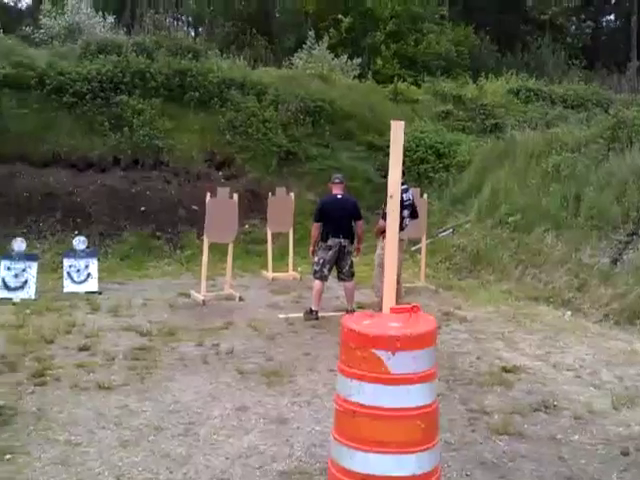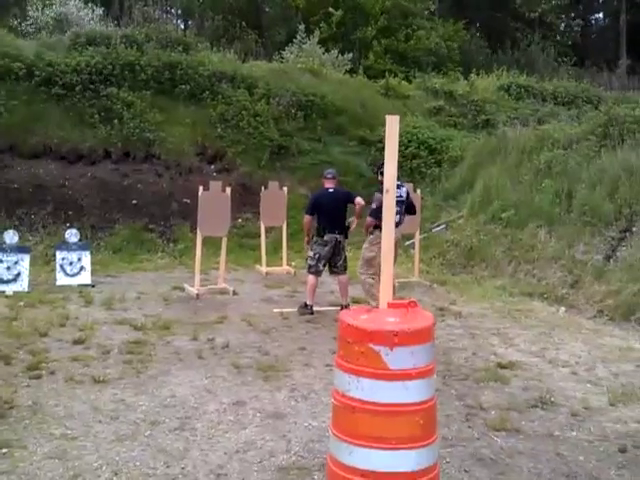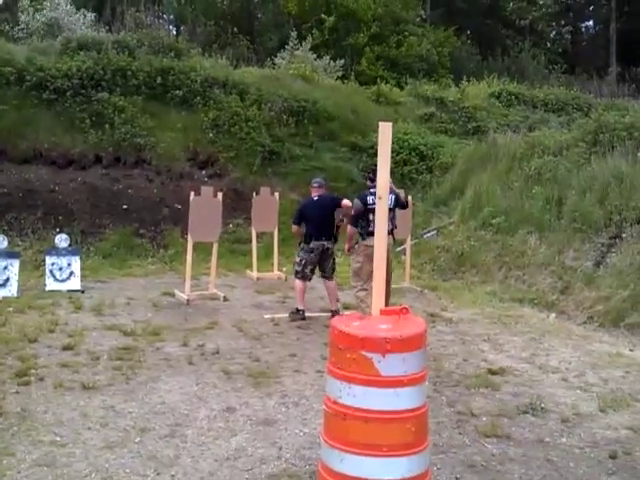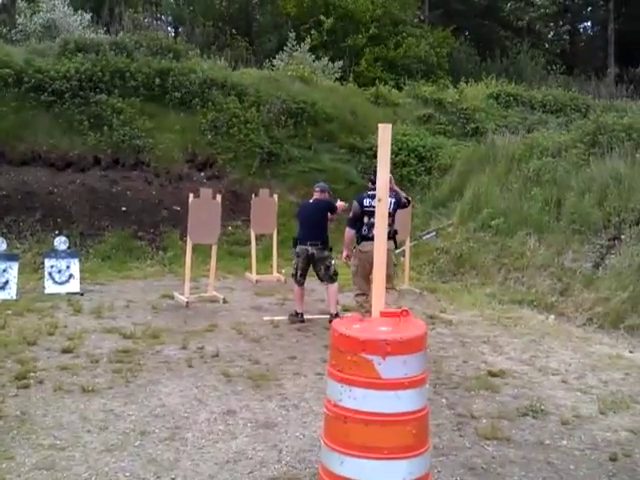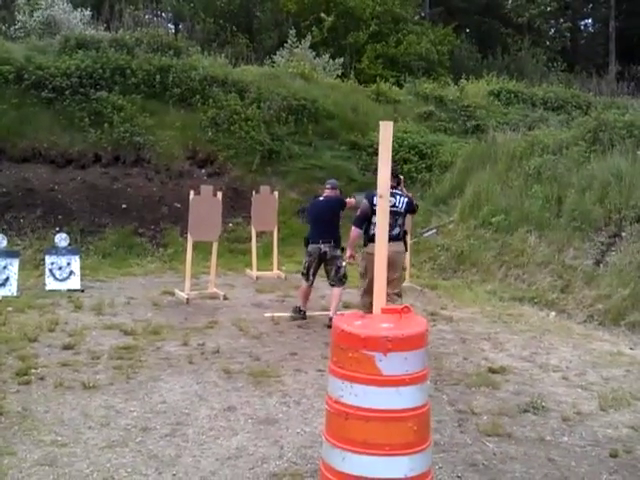
dt=0.3s
person 1, frame 1
left shoulder: (324, 202)
right shoulder: (352, 202)
left elbow: (316, 226)
right elbow: (359, 224)
left wrist: (312, 245)
right wrist: (358, 243)
left hip: (328, 243)
right hip: (346, 242)
left knee: (319, 277)
right knee: (348, 278)
left ankle: (314, 310)
right ankle: (350, 310)
person 1, frame 2
left shoulder: (317, 196)
right shoulder: (344, 193)
left elbow: (307, 219)
right elbow: (361, 203)
left wrist: (307, 235)
right wrist: (355, 218)
left hip: (323, 237)
right hip: (339, 237)
left knee: (314, 271)
right knee: (341, 272)
left ankle: (308, 305)
right ankle: (345, 305)
person 1, frame 3
left shoulder: (303, 205)
right shoulder: (330, 199)
left elbow: (295, 229)
right elbow: (348, 204)
left hip: (310, 244)
right hip: (328, 244)
left knee: (300, 277)
right knee: (329, 277)
left ankle: (300, 310)
right ankle: (335, 310)
person 1, frame 4
left shoulder: (302, 208)
right shoulder: (325, 203)
right elbow: (340, 208)
left wrist: (328, 216)
right wrist: (338, 205)
left hip: (301, 247)
right hip: (320, 248)
left knee: (299, 281)
right knee: (331, 280)
left ankle: (299, 313)
right ankle: (334, 314)
person 1, frame 5
left shoulder: (312, 205)
right shoulder: (336, 201)
right elbow: (351, 202)
right wrist: (349, 200)
left hip: (313, 246)
right hip: (332, 247)
left knee: (307, 280)
right knee: (337, 282)
left ankle: (301, 309)
right ankle: (332, 317)
person 2, frame 1
right shoulder: (408, 193)
left elbow: (385, 220)
right elbow: (415, 215)
left wrist: (377, 231)
right hip: (400, 238)
left knee: (382, 278)
right knee: (395, 277)
person 2, frame 2
left shoulder: (382, 192)
right shoulder: (403, 189)
left elbow: (372, 218)
right elbow: (412, 211)
left wrist: (367, 230)
left hip: (380, 235)
right hip: (394, 234)
left knee: (366, 271)
left ankle: (377, 304)
person 2, frame 3
left shoulder: (363, 197)
right shoulder: (392, 196)
left elbow: (353, 223)
right elbow: (405, 203)
left wrist: (348, 242)
right wrist: (392, 188)
left hip: (367, 243)
right hip: (386, 242)
left knee: (362, 283)
right knee: (384, 280)
left ankle: (368, 315)
person 2, frame 4
left shoulder: (361, 199)
right shoulder: (393, 199)
left elbow: (351, 226)
right elbow: (407, 201)
left wrist: (346, 249)
right wrist: (394, 187)
left hip: (365, 247)
right hip: (386, 247)
left knee: (362, 288)
right knee: (388, 287)
person 2, frame 5
left shoulder: (371, 197)
right shoulder: (405, 199)
left elbow: (358, 224)
right elbow: (413, 208)
left wrist: (350, 248)
right wrist: (403, 190)
left hip: (374, 248)
right hip: (396, 249)
left knee: (368, 289)
right knee: (393, 293)
